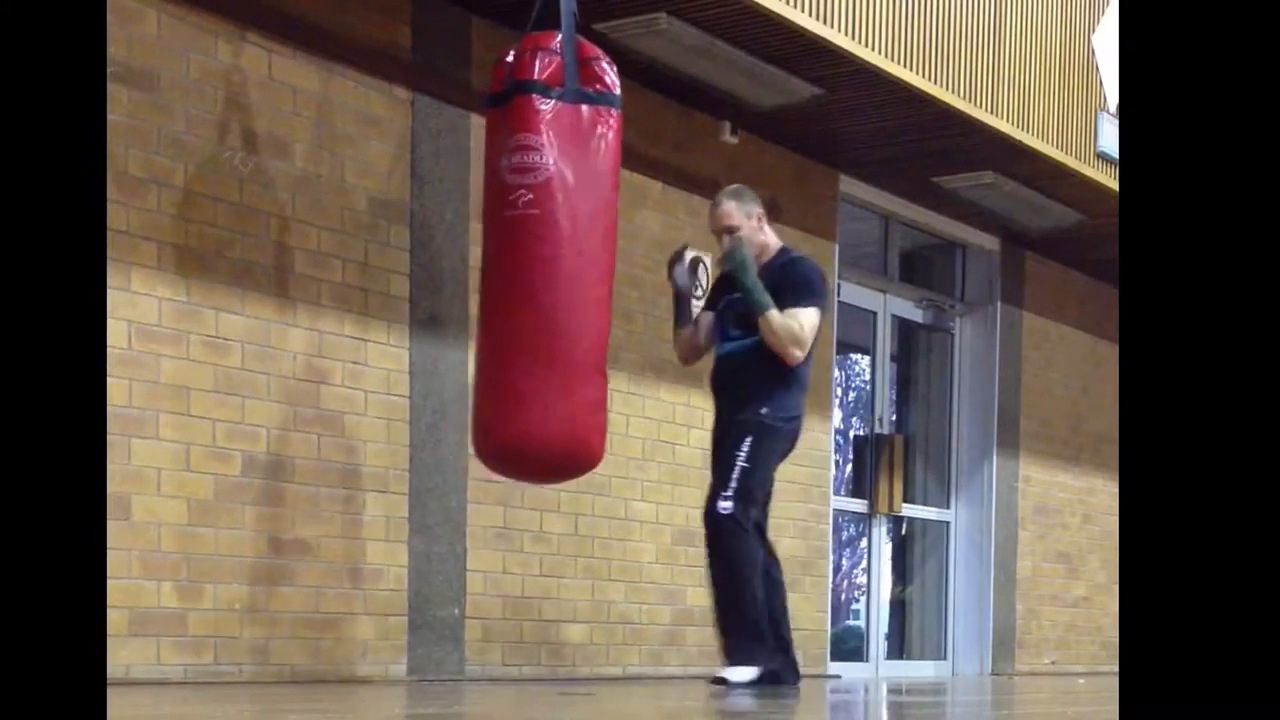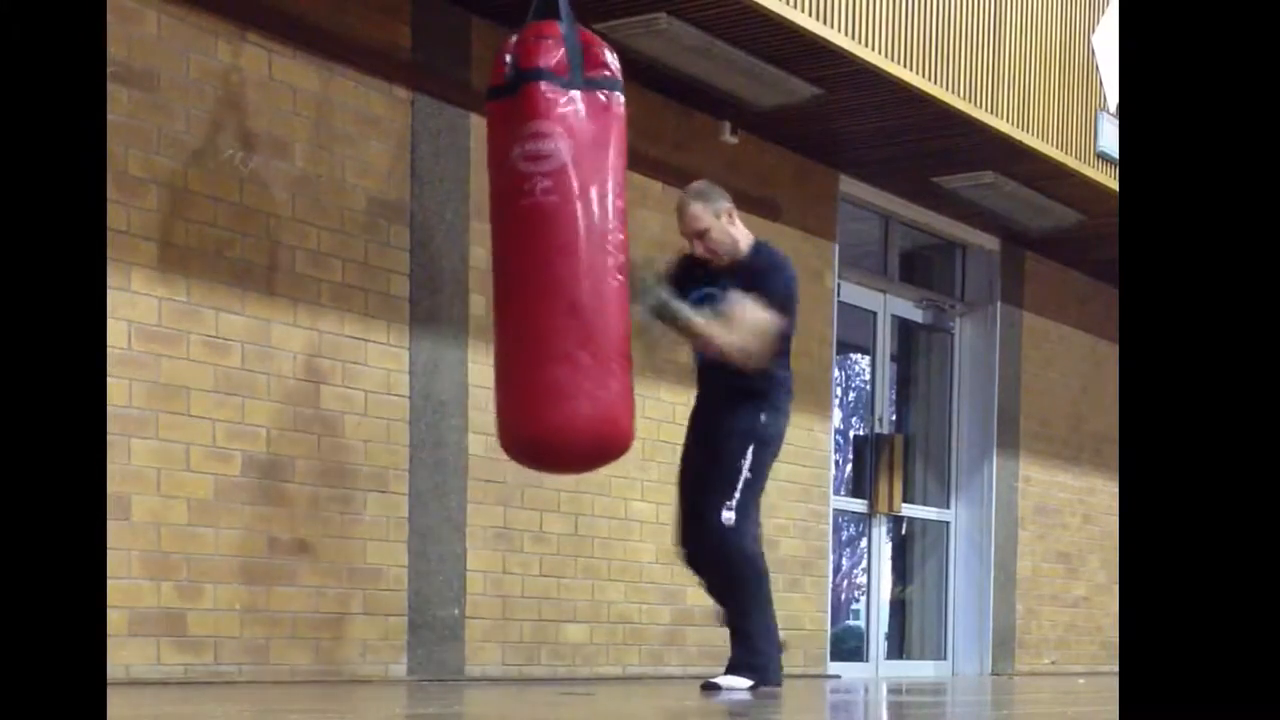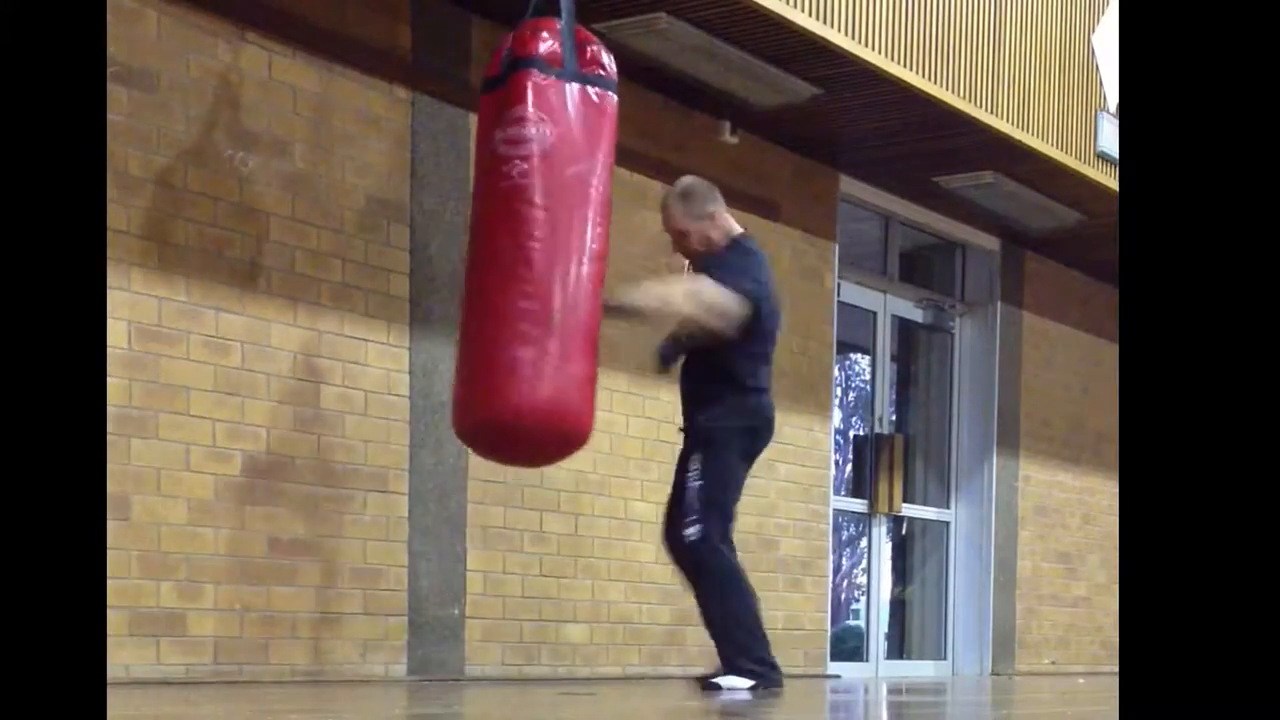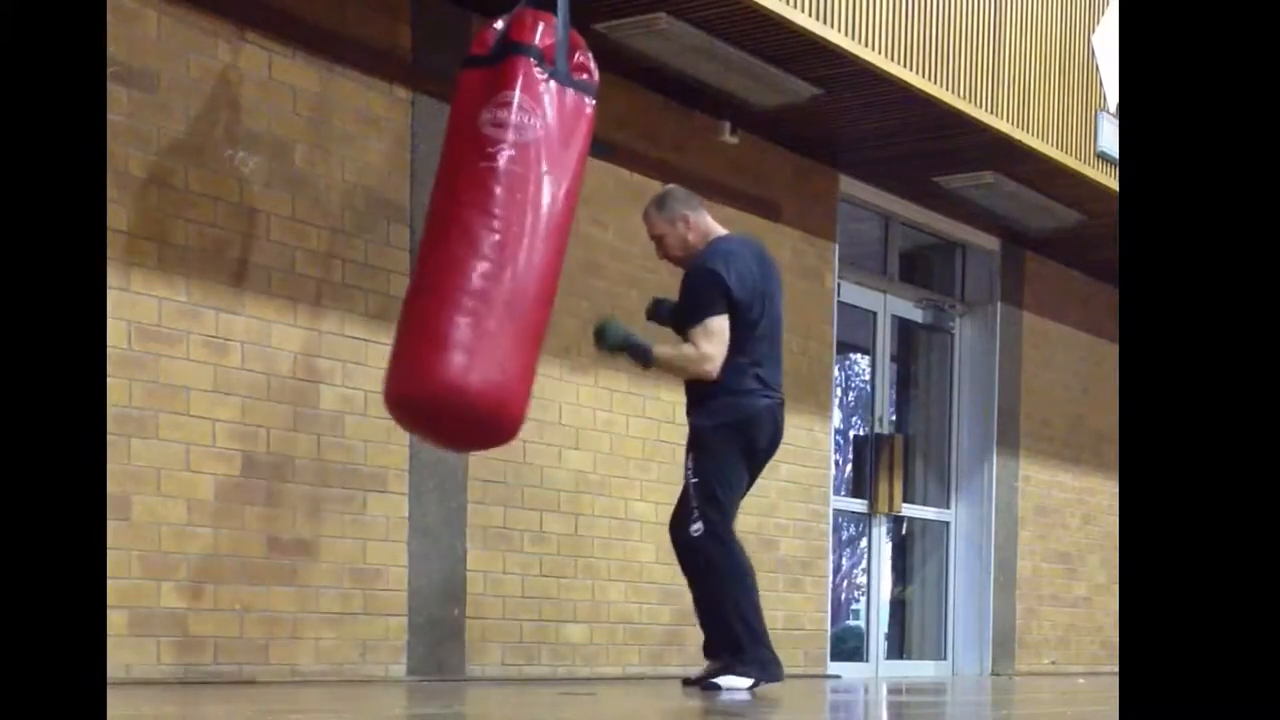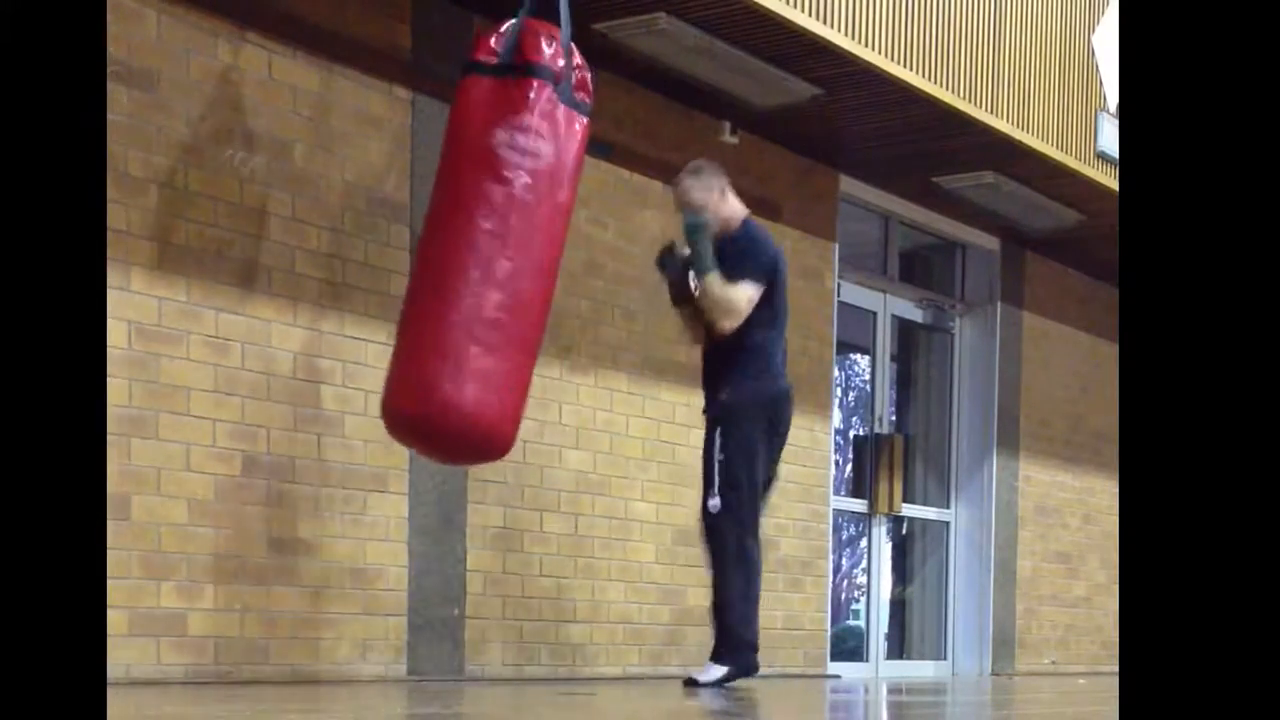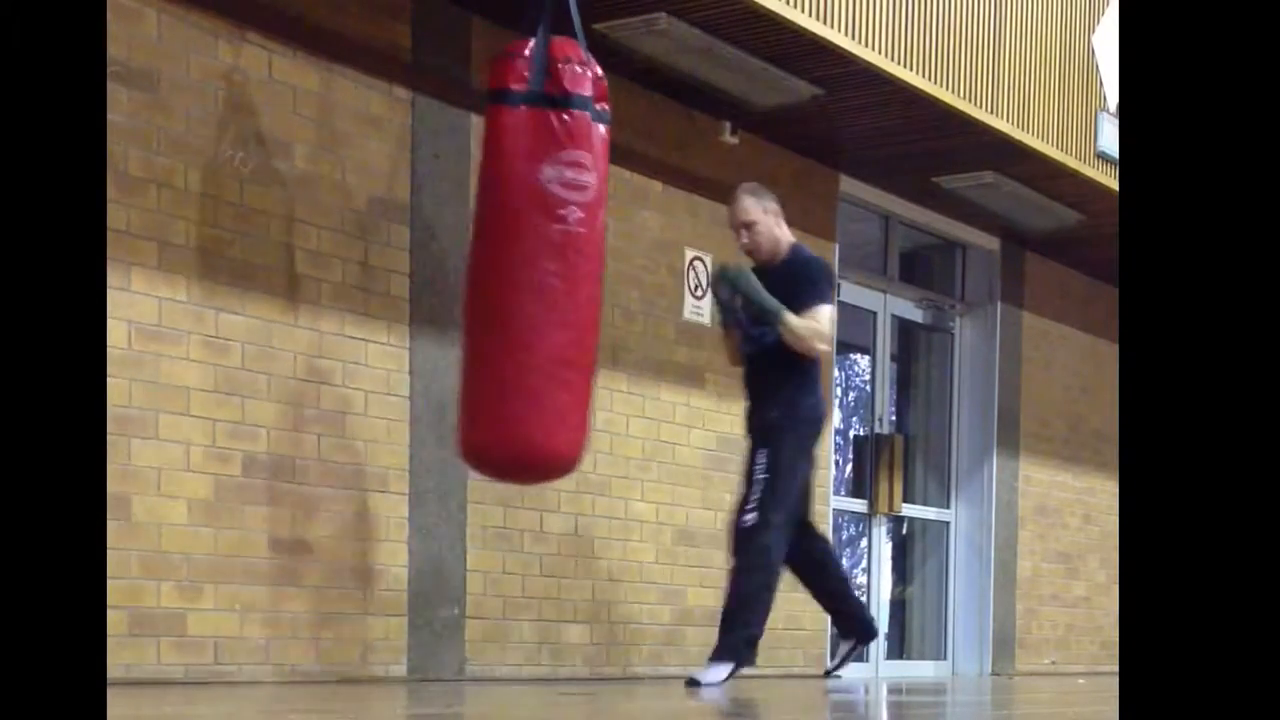
dt=0.3s
person 1, frame 1
left shoulder: (799, 272)
right shoulder: (727, 284)
left elbow: (793, 348)
right elbow: (687, 352)
left wrist: (752, 286)
right wrist: (681, 295)
left hip: (767, 417)
right hip: (732, 419)
left knee: (726, 518)
right knee: (744, 534)
left ankle: (752, 652)
right ankle: (776, 662)
person 1, frame 2
left shoulder: (770, 269)
right shoulder: (693, 266)
left elbow: (739, 347)
left wrist: (674, 309)
right wrist: (655, 307)
left hip: (753, 416)
right hip: (709, 416)
left knee: (726, 529)
right knee: (699, 539)
left ankle: (755, 662)
right ankle: (760, 648)
person 1, frame 3
left shoulder: (740, 264)
right shoulder: (716, 263)
left elbow: (691, 304)
left wrist: (611, 295)
right wrist: (684, 343)
left hip: (727, 420)
right hip: (712, 418)
left knee: (699, 538)
right knee: (695, 536)
left ankle: (752, 665)
right ankle: (746, 652)
person 1, frame 4
left shoulder: (707, 270)
right shoulder: (752, 253)
left elbow: (707, 362)
left wrist: (635, 347)
right wrist: (674, 315)
left hip: (726, 419)
right hip: (760, 412)
left knee: (708, 536)
right knee: (694, 534)
left ankle: (754, 661)
right ankle: (726, 658)
person 1, frame 5
left shoulder: (748, 244)
right shoulder: (735, 247)
left elbow: (728, 316)
right elbow: (703, 329)
left wrist: (702, 255)
right wrist: (679, 282)
left hip: (746, 397)
right hip: (755, 399)
left knee: (726, 517)
right knee: (732, 520)
left ankle: (734, 650)
right ankle: (736, 651)
person 1, frame 6
left shoulder: (809, 270)
right shoulder: (755, 277)
left elbow: (819, 343)
right elbow: (737, 356)
left wrist: (765, 304)
right wrist: (728, 309)
left hip: (790, 416)
right hip: (772, 417)
left knee: (756, 529)
right knee: (792, 530)
left ankle: (732, 651)
right ankle: (855, 623)
